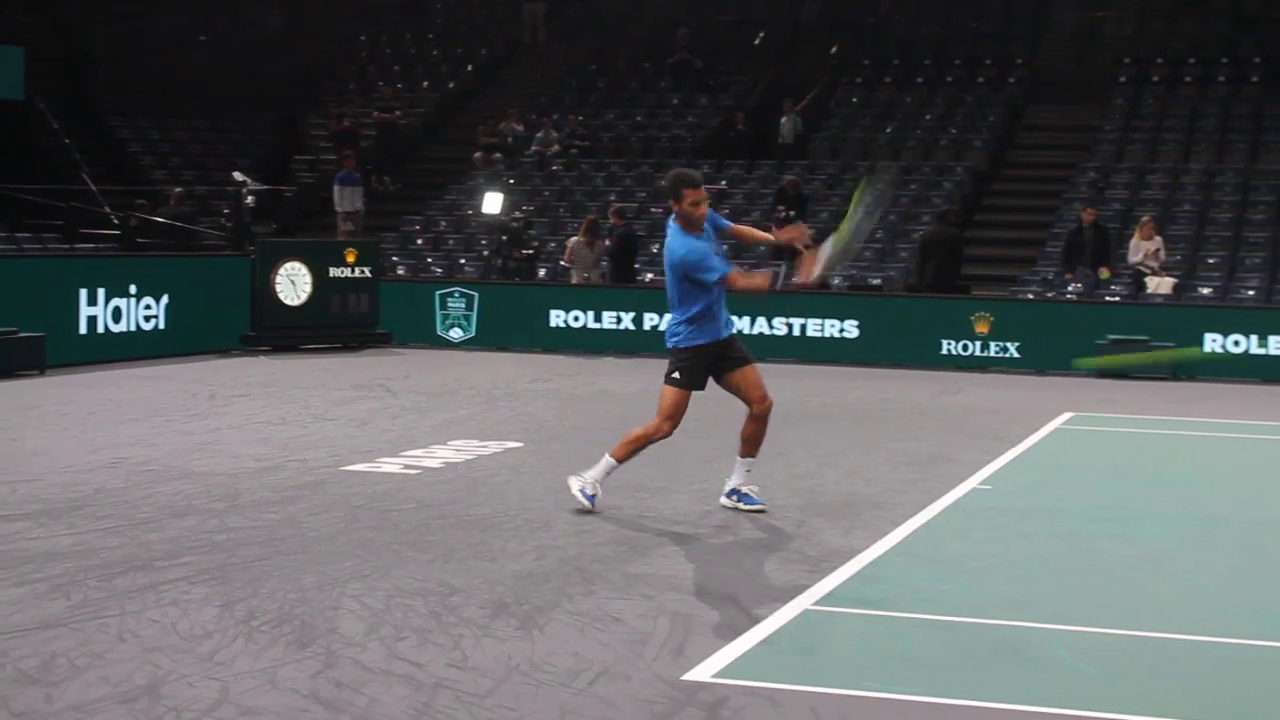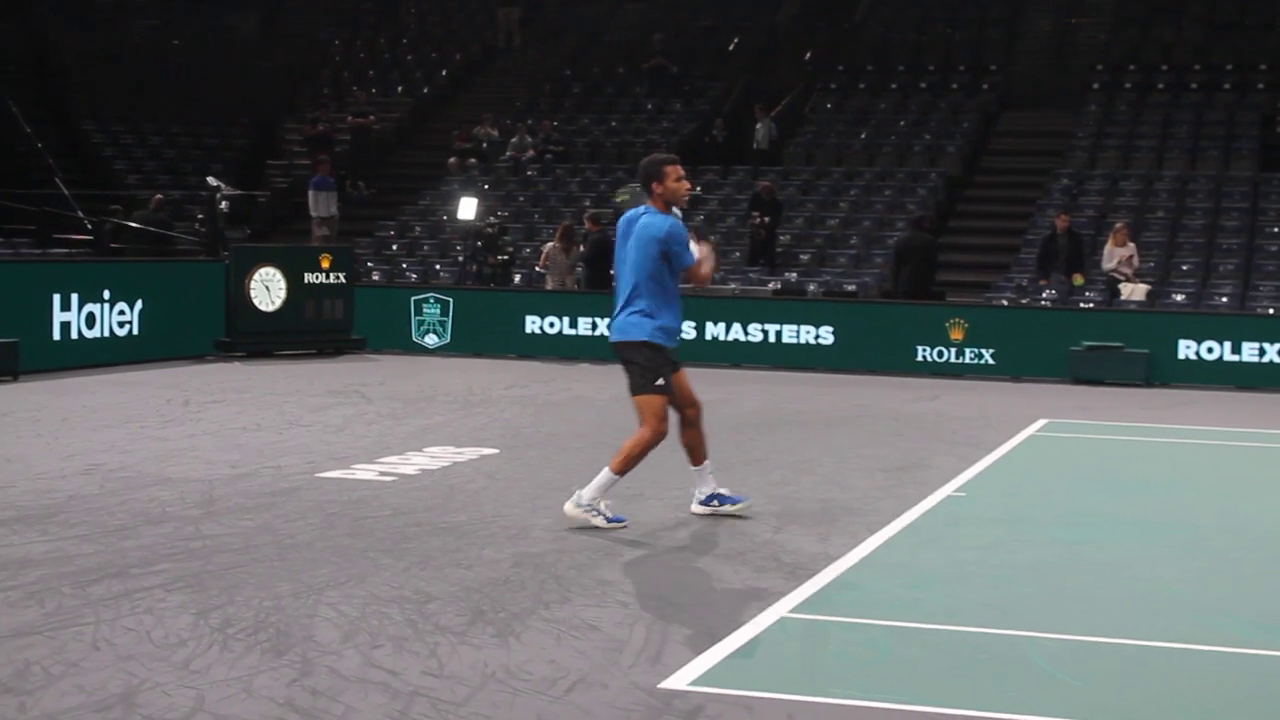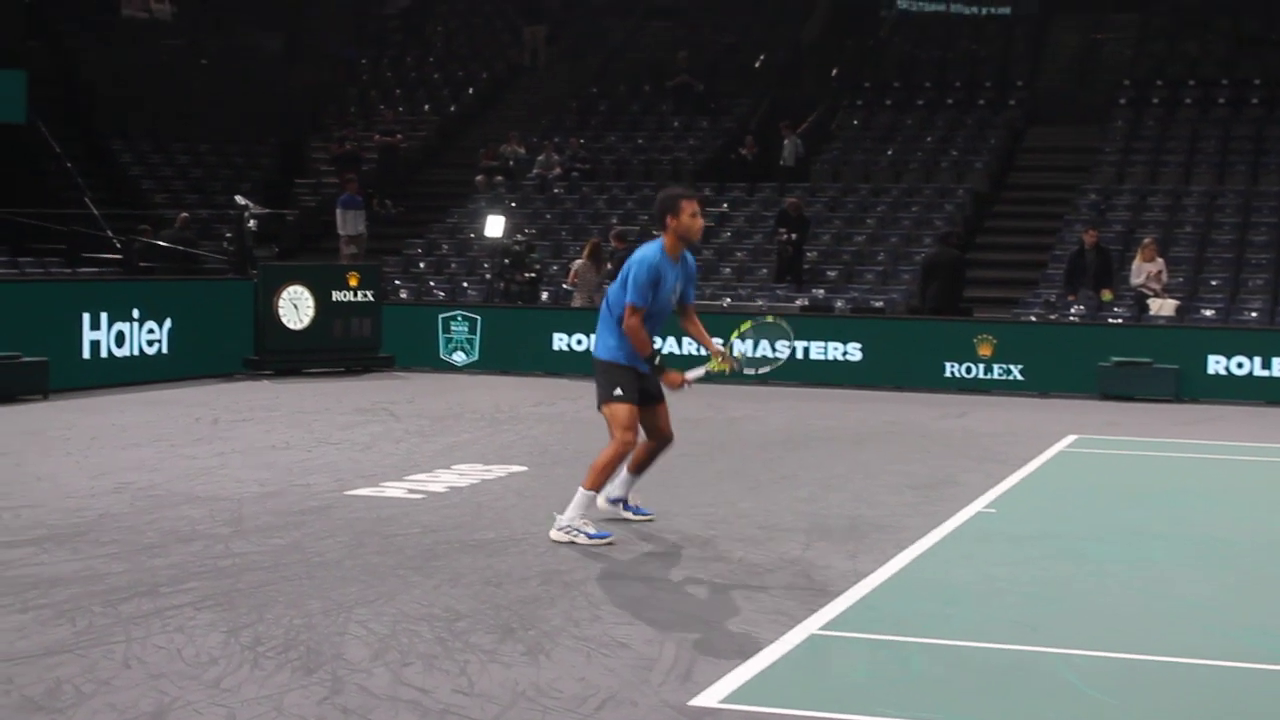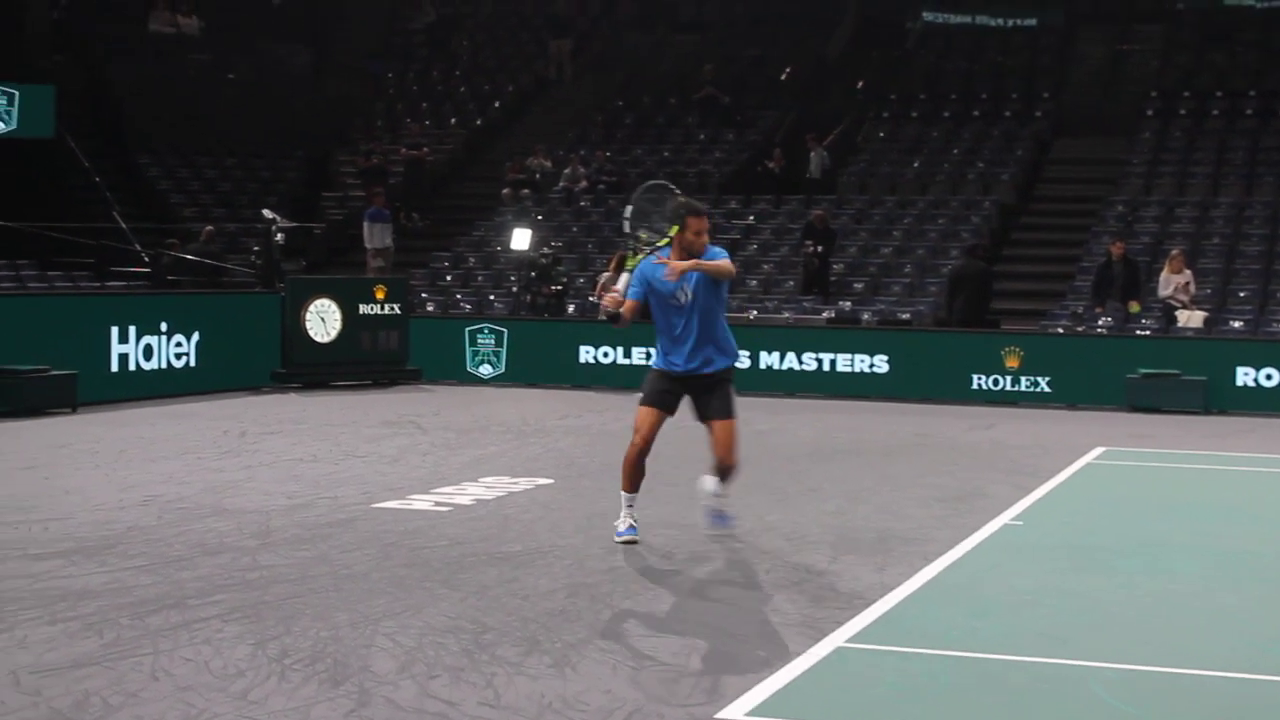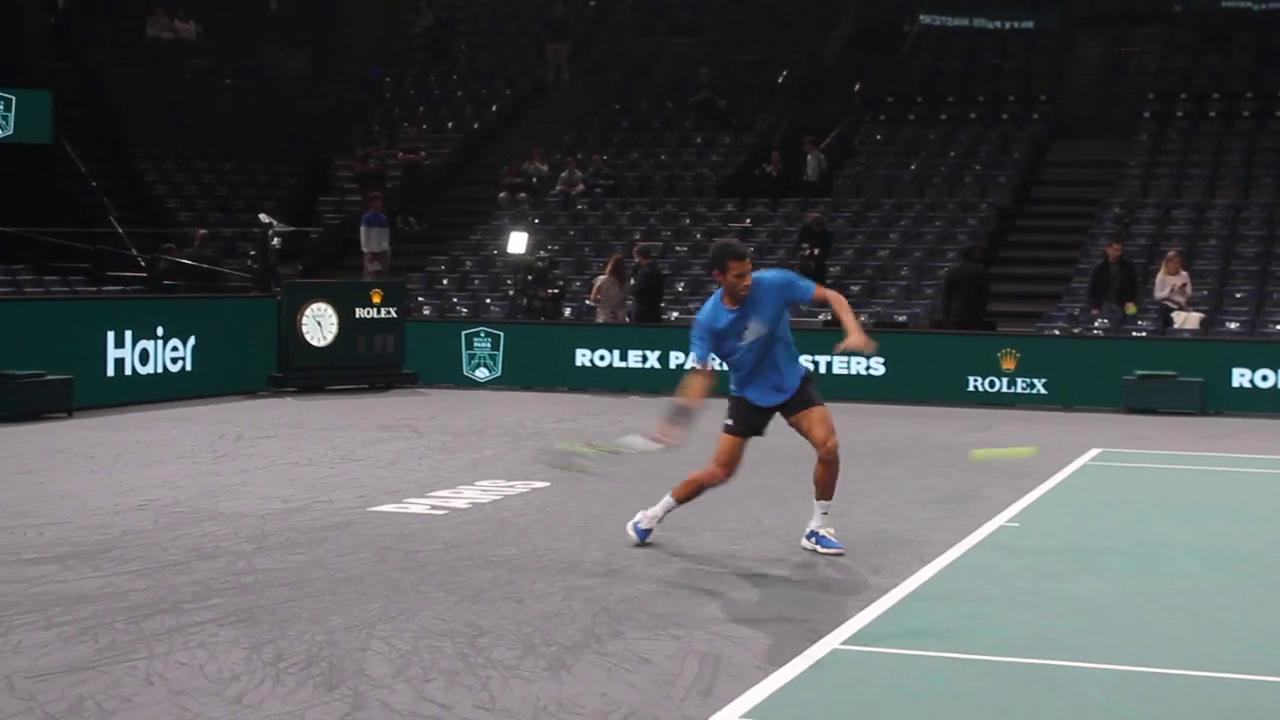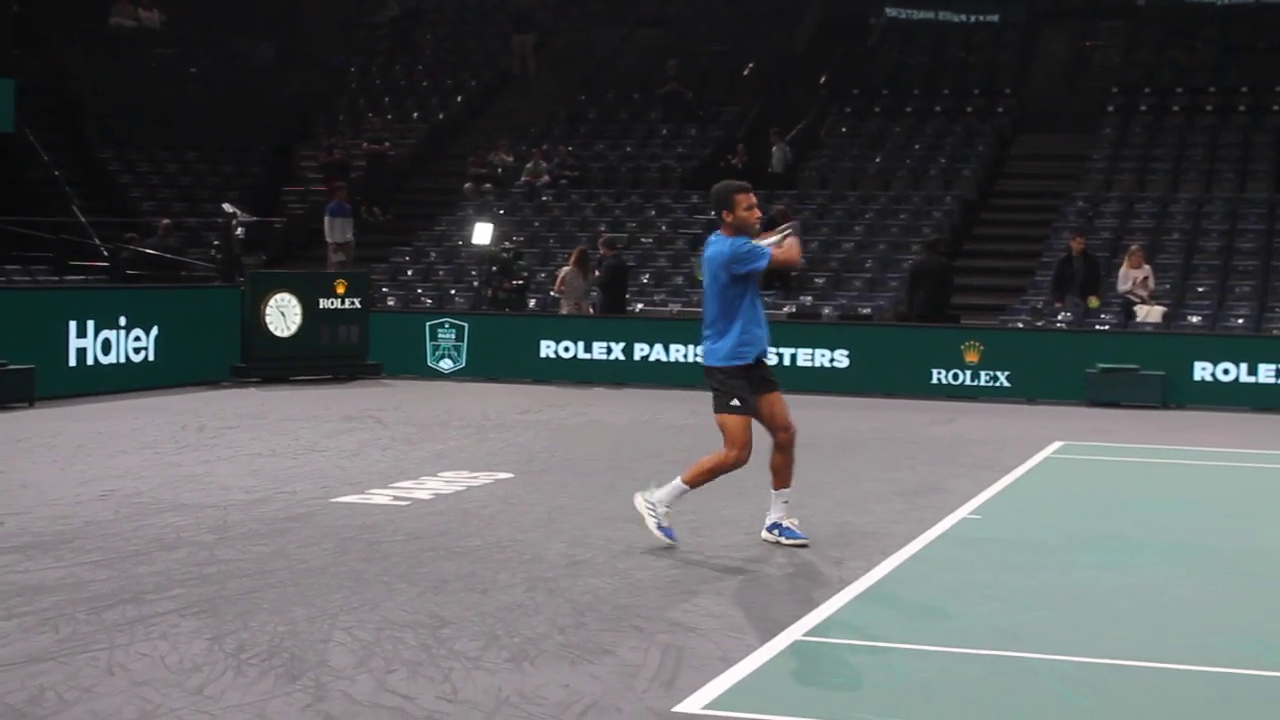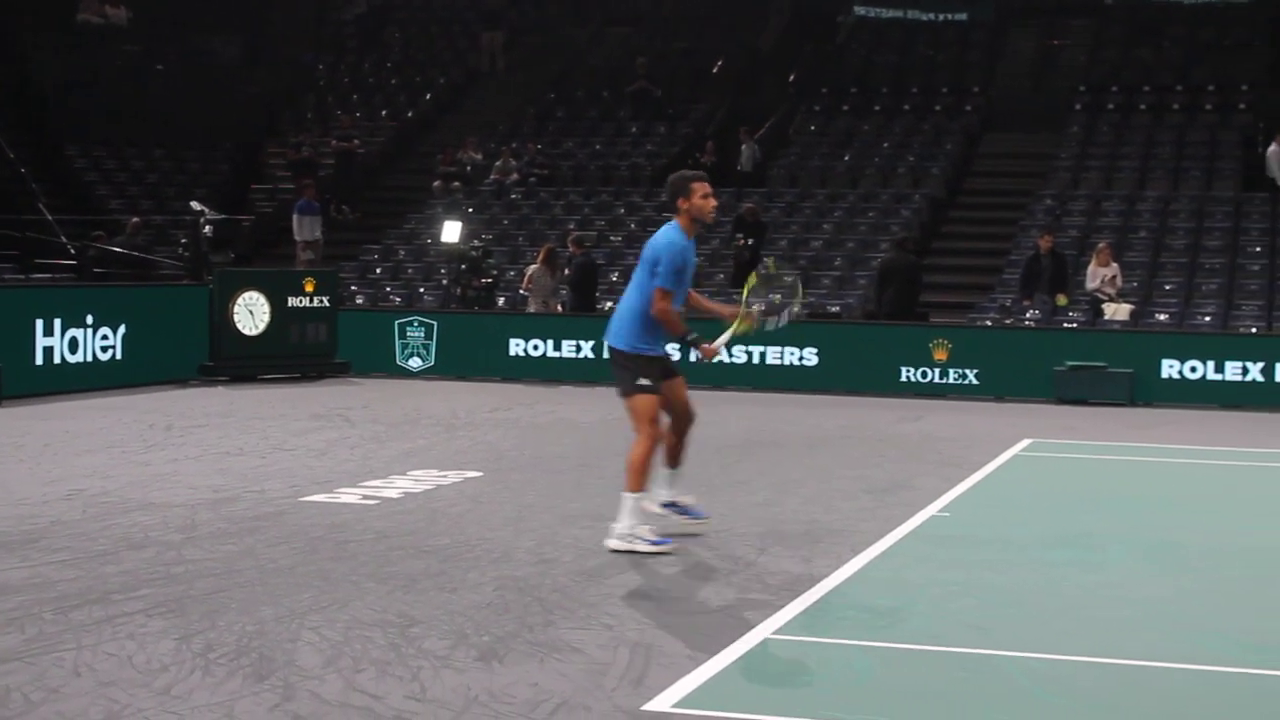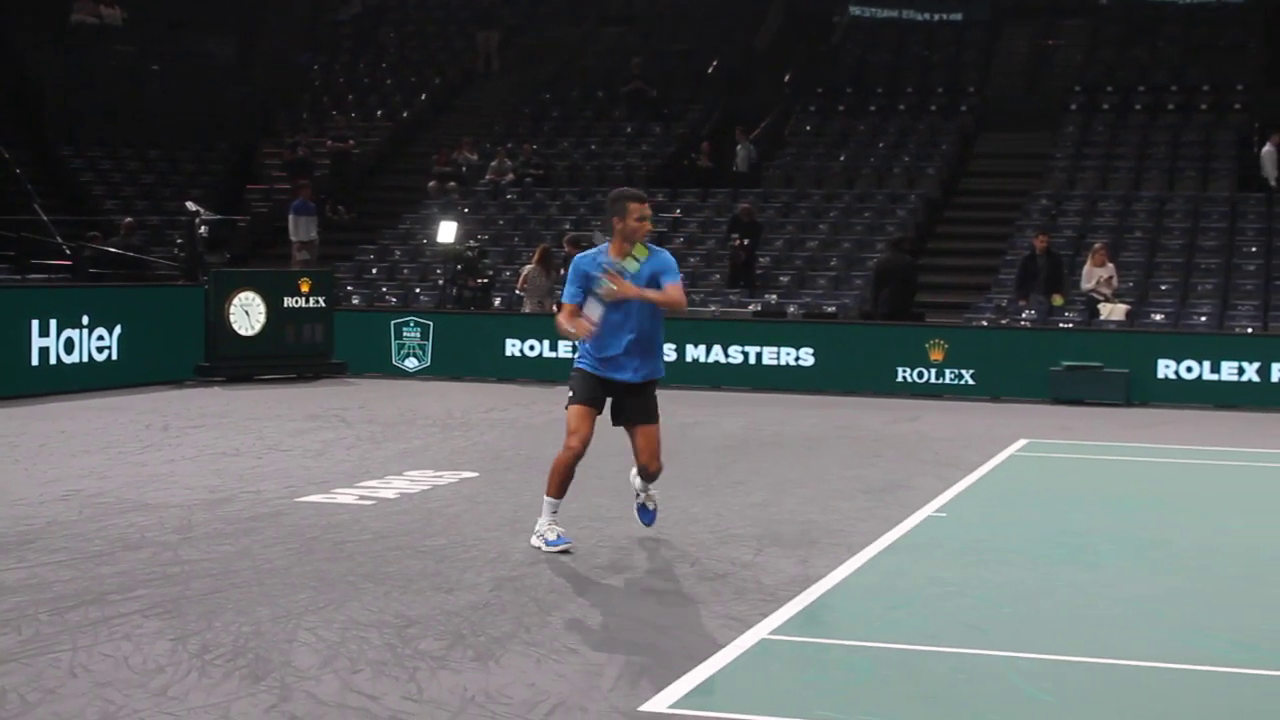
dt=0.4s
person 1, frame 1
left shoulder: (704, 218)
right shoulder: (682, 249)
left elbow: (734, 231)
right elbow: (740, 283)
left wrist: (776, 238)
left hip: (721, 334)
right hip: (691, 343)
left knee: (762, 405)
right knee: (663, 426)
left ankle: (737, 486)
right ankle: (591, 478)
person 1, frame 2
left shoulder: (630, 219)
right shoulder: (668, 227)
right elbow: (699, 277)
left wrist: (690, 249)
right wrist: (706, 256)
left hip: (645, 335)
right hip: (642, 337)
left knee: (691, 410)
right knee: (654, 429)
left ankle: (707, 493)
right ankle: (588, 500)
person 1, frame 3
left shoulder: (687, 263)
right shoulder: (647, 262)
left elbow: (686, 315)
right elbow: (631, 323)
left wrist: (712, 347)
right wrist: (661, 370)
left hip: (639, 361)
right hip: (616, 358)
left knee: (662, 437)
right knee: (624, 438)
left ankle: (616, 495)
right ankle: (569, 521)
person 1, frame 4
left shoulder: (712, 256)
right shoulder: (647, 269)
left elbow: (728, 270)
right elbow: (627, 315)
left wrist: (691, 264)
right wrist: (615, 305)
left hip: (713, 370)
right hip: (668, 367)
left knee: (726, 460)
right knee: (639, 443)
left ankle: (714, 490)
right ankle: (627, 516)
person 1, frame 5
left shoulder: (777, 282)
right shoulder: (709, 319)
left elbow: (832, 297)
right elbow: (702, 375)
left wrist: (854, 332)
right wrist: (679, 417)
left hip: (793, 383)
right hip: (749, 394)
left knee: (828, 448)
right knee: (718, 473)
left ankle: (817, 529)
right ankle: (654, 516)
person 1, frame 6
left shoulder: (725, 241)
right shoulder: (729, 251)
right elbow: (790, 259)
right wrist: (792, 241)
left hip: (750, 358)
right hip: (727, 363)
left knee: (785, 434)
right knee: (737, 454)
left ankle: (777, 520)
right ankle: (657, 501)
person 1, frame 7
left shoulder: (678, 238)
right shoulder: (674, 244)
right elbow: (661, 308)
left wrist: (722, 310)
right wrist: (694, 343)
left hip: (647, 345)
right hip: (633, 344)
left knee: (683, 416)
right knee: (650, 434)
left ankle: (665, 497)
right ankle: (625, 529)
person 1, frame 8
left shoulder: (660, 260)
right shoulder: (584, 263)
left elbow: (678, 301)
right elbow: (565, 317)
left wrist: (639, 292)
right wrist: (573, 327)
left hip: (640, 374)
right hip: (592, 368)
left knee: (651, 465)
right knee: (574, 446)
left ankle: (642, 486)
right ankle: (546, 524)
